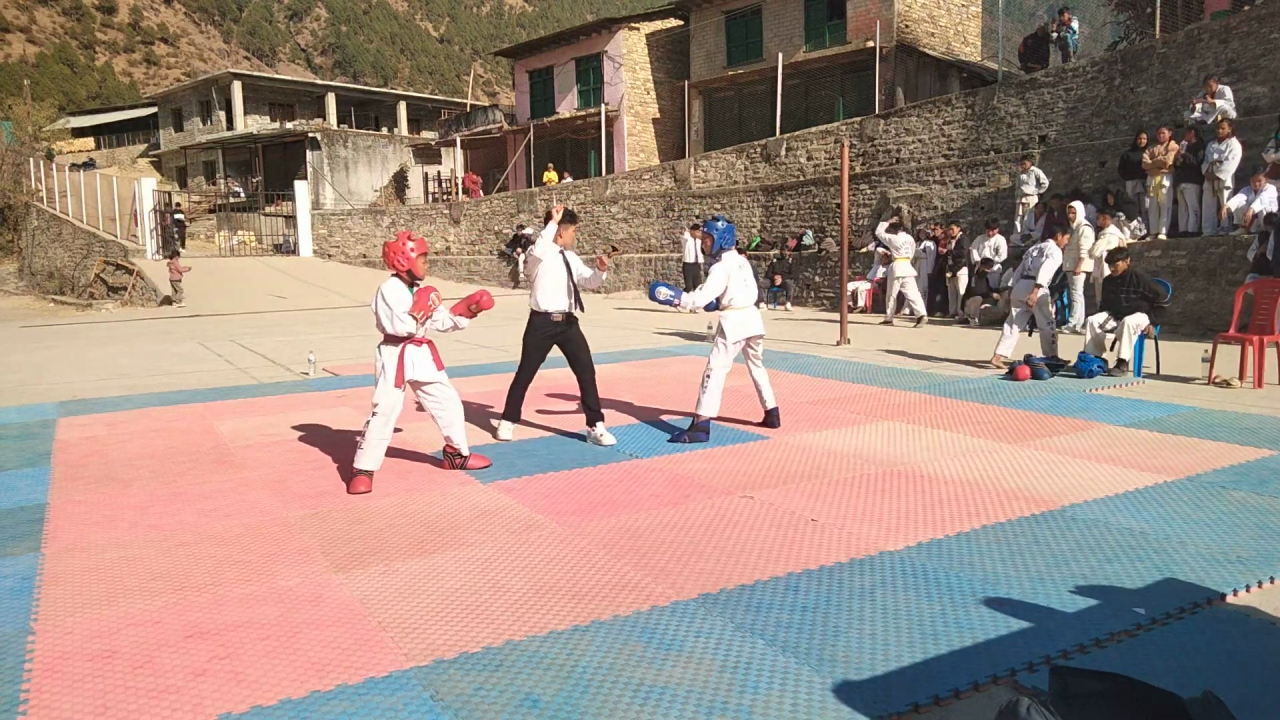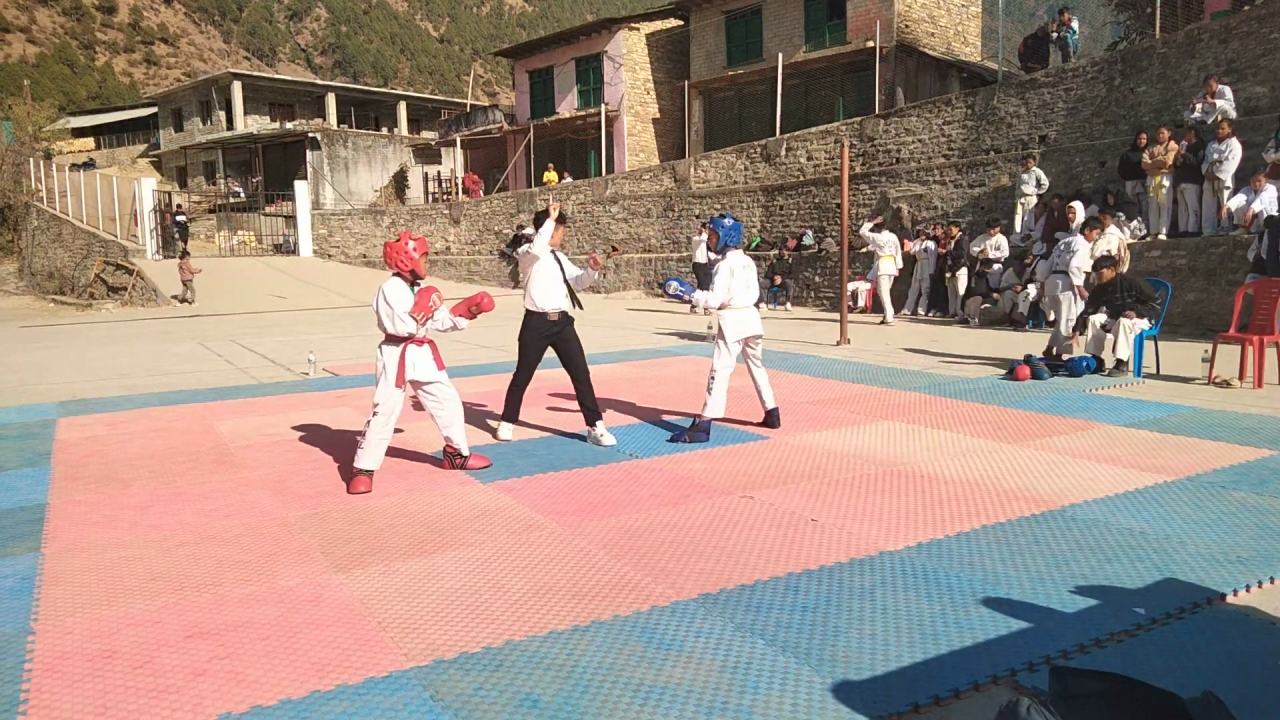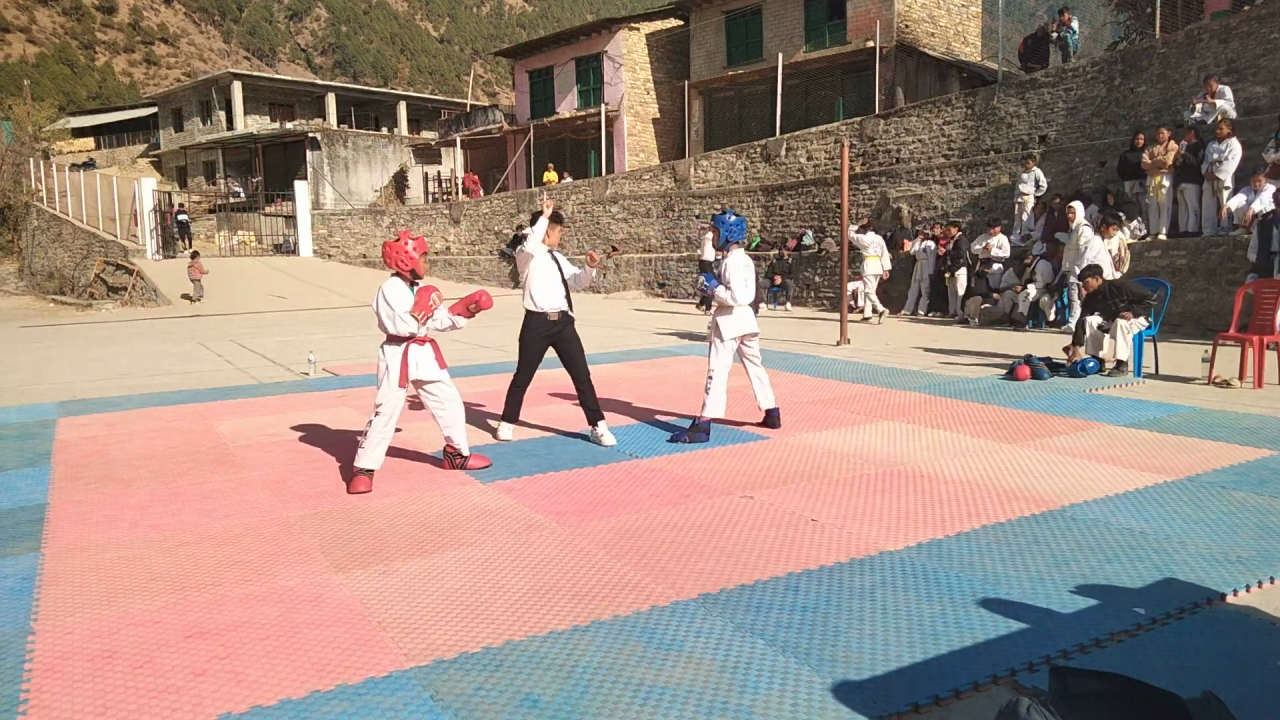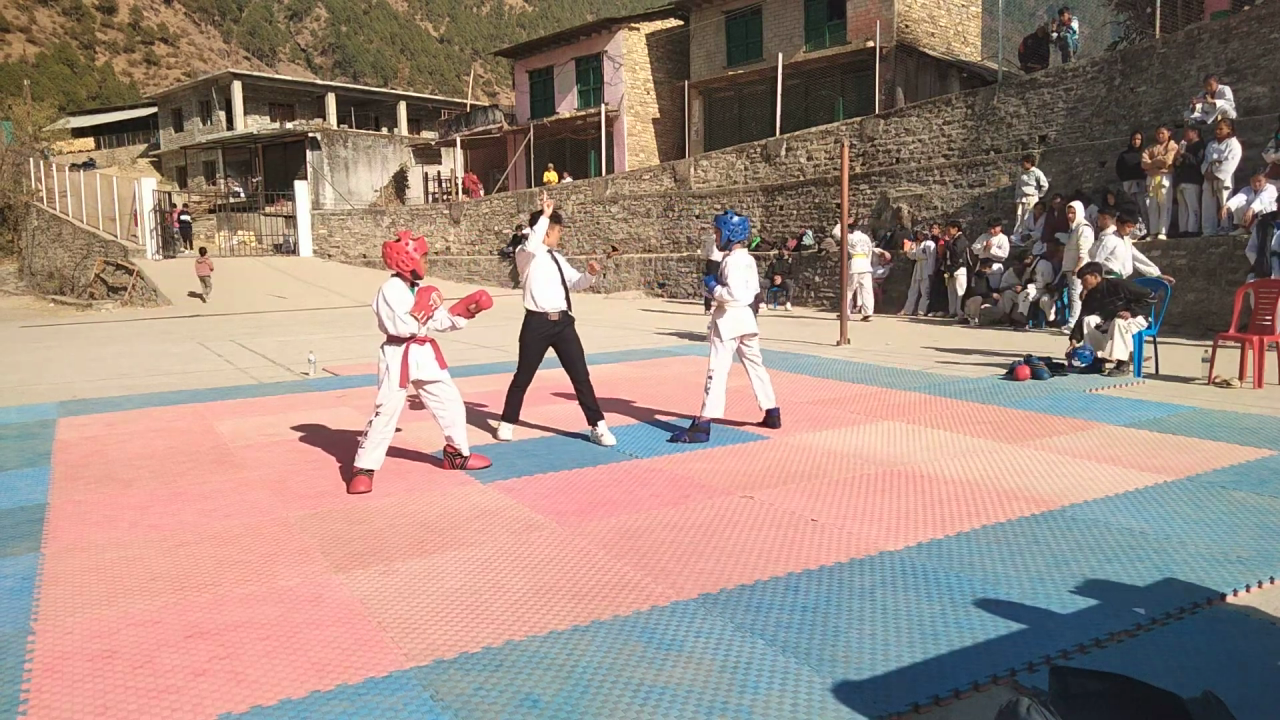
dt=0.3s
person 1, frame 1
left shoulder: (421, 290)
right shoulder: (389, 290)
left elbow: (443, 321)
right elbow: (399, 326)
left wrist: (467, 310)
right wrist: (421, 309)
left hip: (423, 355)
right hip: (396, 357)
left knee: (449, 403)
right knee: (383, 413)
left ankle: (457, 454)
right ankle: (363, 469)
person 1, frame 2
left shoulder: (421, 290)
right shoulder: (390, 289)
left elbow: (442, 321)
right elbow: (399, 326)
left wrist: (467, 311)
right wrist: (422, 309)
left hip: (423, 355)
right hip: (396, 357)
left knee: (449, 403)
right knee: (384, 413)
left ankle: (457, 454)
right ankle: (362, 469)
person 1, frame 3
left shoulder: (421, 289)
right shoulder: (390, 289)
left elbow: (441, 321)
right elbow: (400, 326)
left wrist: (466, 309)
right wrist: (422, 308)
left hip: (425, 354)
right hip: (398, 357)
left knee: (450, 402)
right knee: (385, 412)
left ankle: (457, 454)
right ankle: (363, 468)
person 1, frame 4
left shoulder: (420, 289)
right shoulder: (390, 290)
left elbow: (441, 321)
right elbow: (400, 328)
left wrist: (466, 310)
right wrist: (422, 308)
left hip: (425, 354)
right hip: (399, 357)
left knee: (451, 402)
right knee: (386, 413)
left ankle: (457, 454)
right ankle: (363, 469)
person 2, frame 1
left shoulder: (571, 257)
right shoulder: (537, 255)
left elbow: (589, 281)
right elbow: (538, 251)
left wrist: (600, 270)
right wrist: (553, 222)
left hip: (567, 321)
right hip: (542, 322)
left knee: (586, 372)
right knee: (525, 373)
left ankle: (595, 426)
right ankle: (508, 421)
person 2, frame 2
left shoulder: (559, 257)
right shoulder: (527, 253)
left elbow: (579, 282)
right elbow: (537, 248)
left wrist: (592, 269)
right wrist: (550, 219)
left hip: (562, 321)
right hip: (536, 322)
left knee: (580, 373)
right knee: (523, 375)
left ankle: (595, 427)
right ankle: (507, 422)
person 2, frame 3
left shoulder: (558, 258)
right shoulder: (526, 255)
left elbow: (579, 282)
right elbow: (530, 245)
left wrist: (590, 267)
right wrist: (544, 216)
left hip: (562, 321)
right hip: (537, 322)
left knee: (581, 374)
right knee: (523, 375)
left ankle: (598, 426)
right ankle: (507, 422)
person 2, frame 4
left shoulder: (557, 258)
right shoulder: (526, 255)
left elbow: (576, 283)
right elbow: (531, 245)
left wrist: (590, 274)
right wrist: (545, 215)
left hip: (563, 322)
right hip: (537, 323)
left knee: (580, 374)
right knee: (524, 375)
left ankle: (598, 426)
right ankle: (507, 423)
person 3, frame 1
left shoulder: (721, 267)
right shoulder: (742, 260)
left elbow: (701, 298)
left wrist: (672, 296)
right wrist: (721, 300)
left hip: (733, 320)
right hip: (751, 316)
left knee: (715, 370)
right knee: (756, 366)
left ankle: (701, 426)
right ankle: (772, 414)
person 3, frame 2
left shoulder: (726, 264)
right shoulder: (748, 261)
left elbow: (713, 300)
left wrist: (688, 293)
left hip: (733, 320)
right hip: (751, 316)
left knee: (720, 371)
right knee: (756, 366)
left ankle: (702, 426)
right ankle: (771, 414)
person 3, frame 3
left shoulder: (731, 261)
right shoulder: (745, 259)
left elbow: (735, 296)
left wrist: (714, 287)
right wrist: (714, 286)
left hip: (729, 319)
right hip: (746, 317)
left knee: (718, 370)
right knee: (754, 365)
left ankle: (703, 424)
right ankle: (772, 414)
person 3, frame 4
left shoulder: (731, 260)
right shoulder: (749, 260)
left elbow: (733, 293)
left wrist: (713, 288)
left hip: (728, 318)
right hip: (746, 316)
left knee: (717, 370)
right knee: (755, 365)
left ankle: (703, 425)
right ankle: (772, 414)
